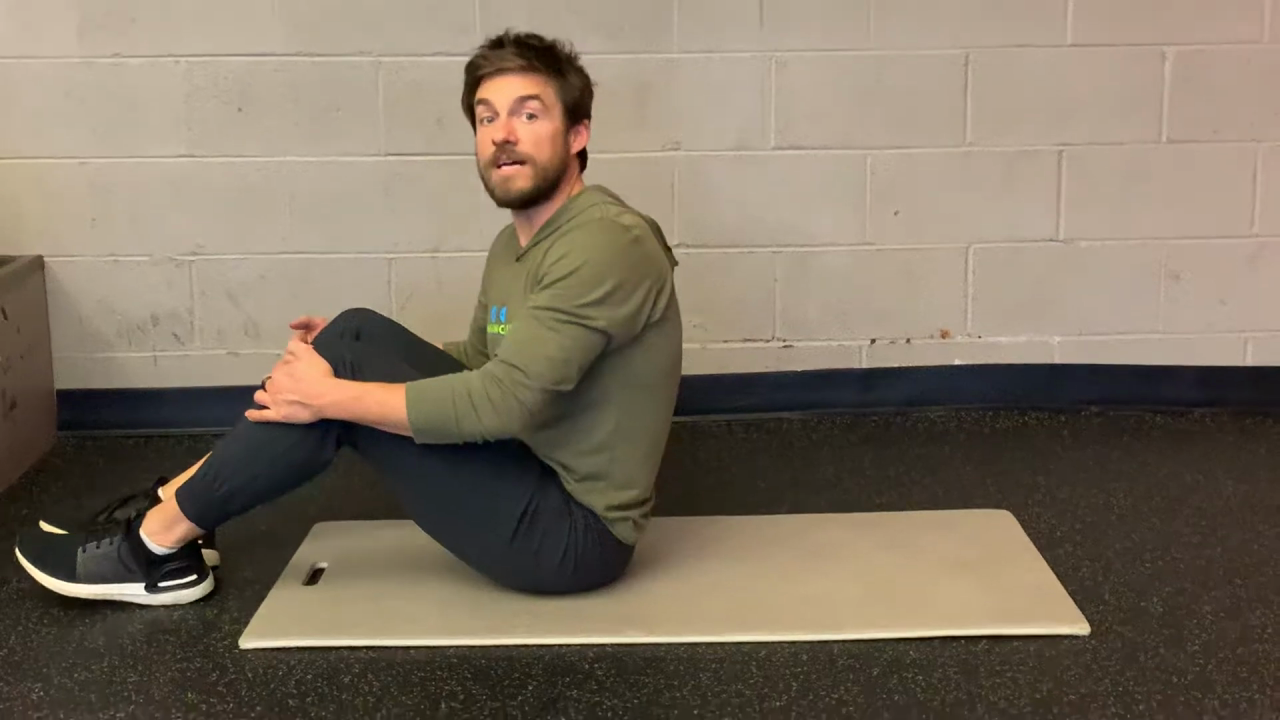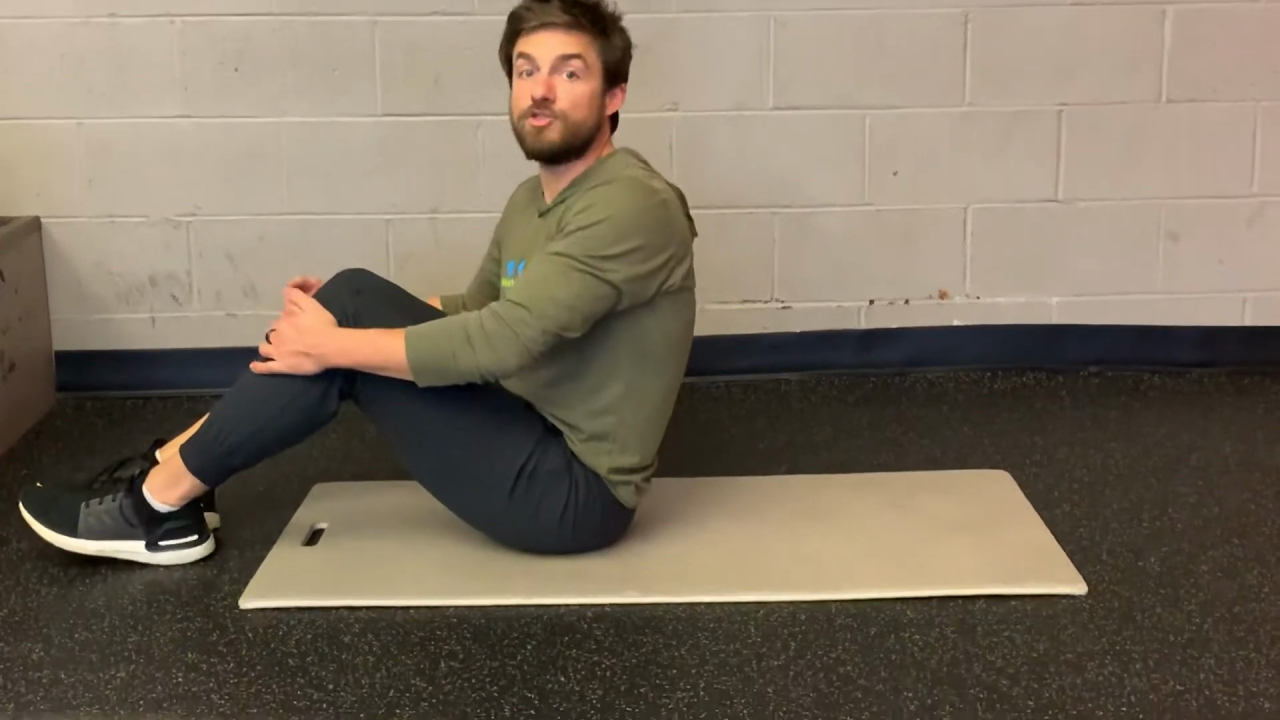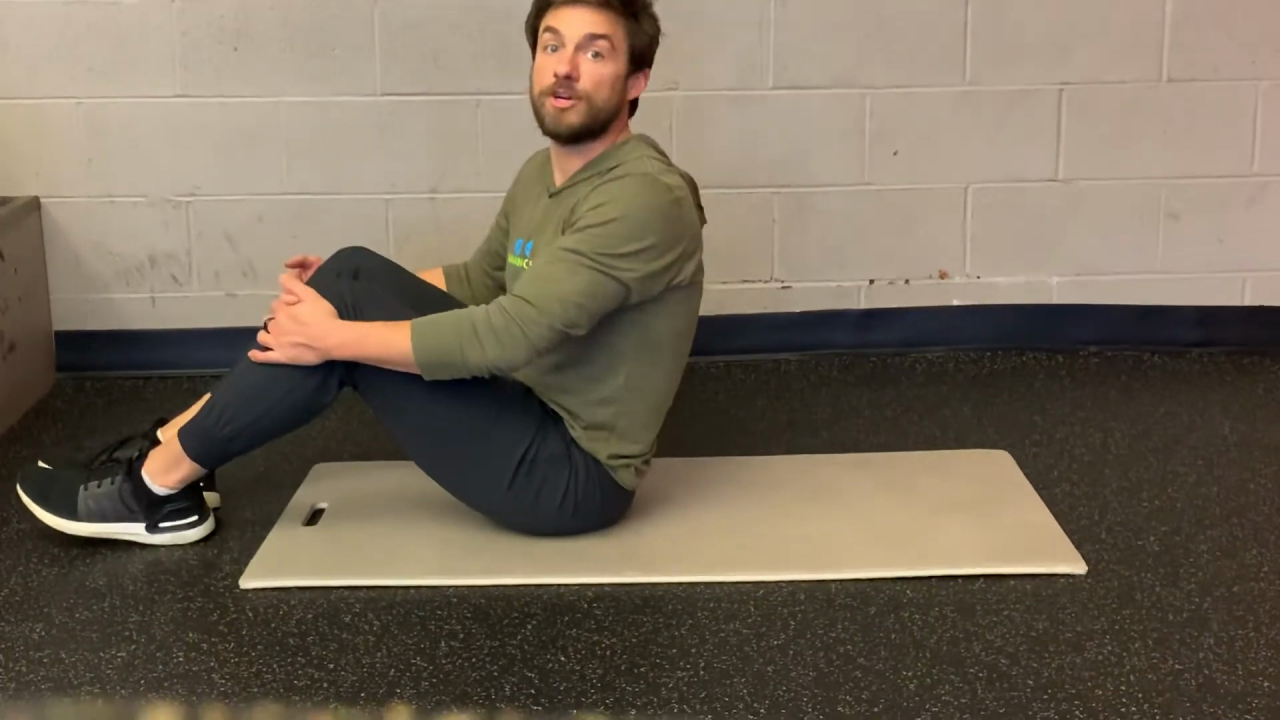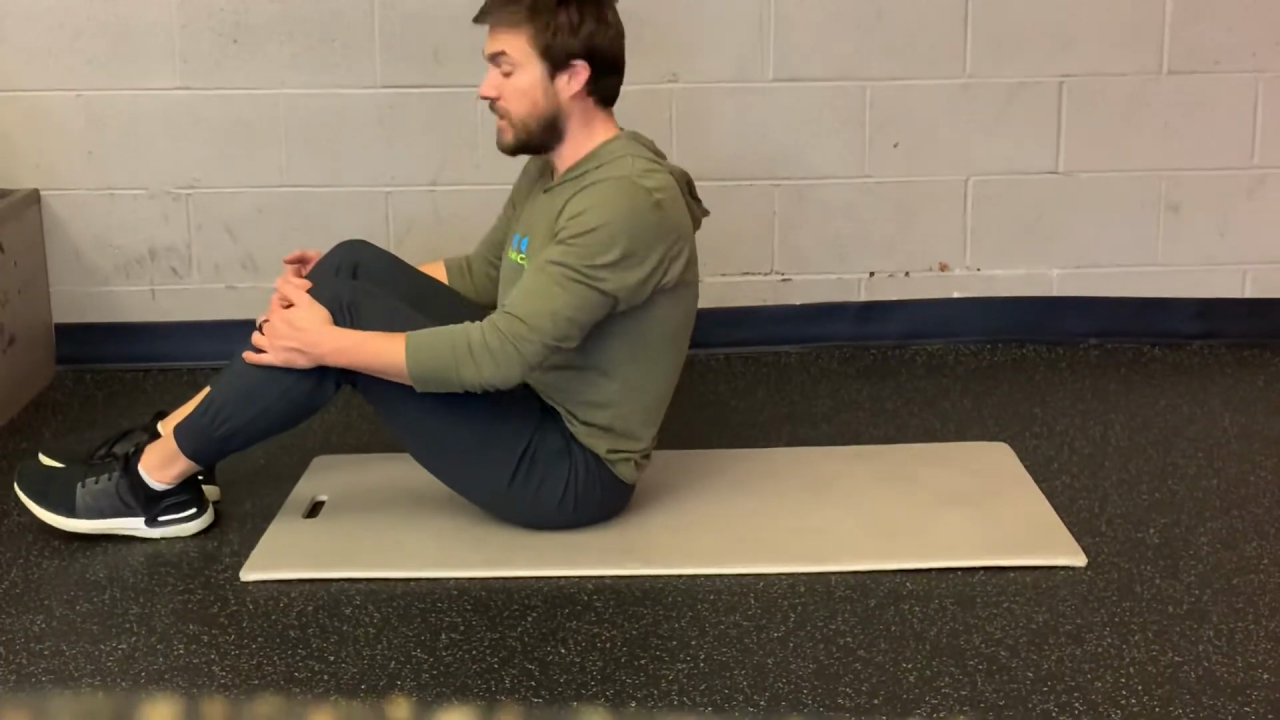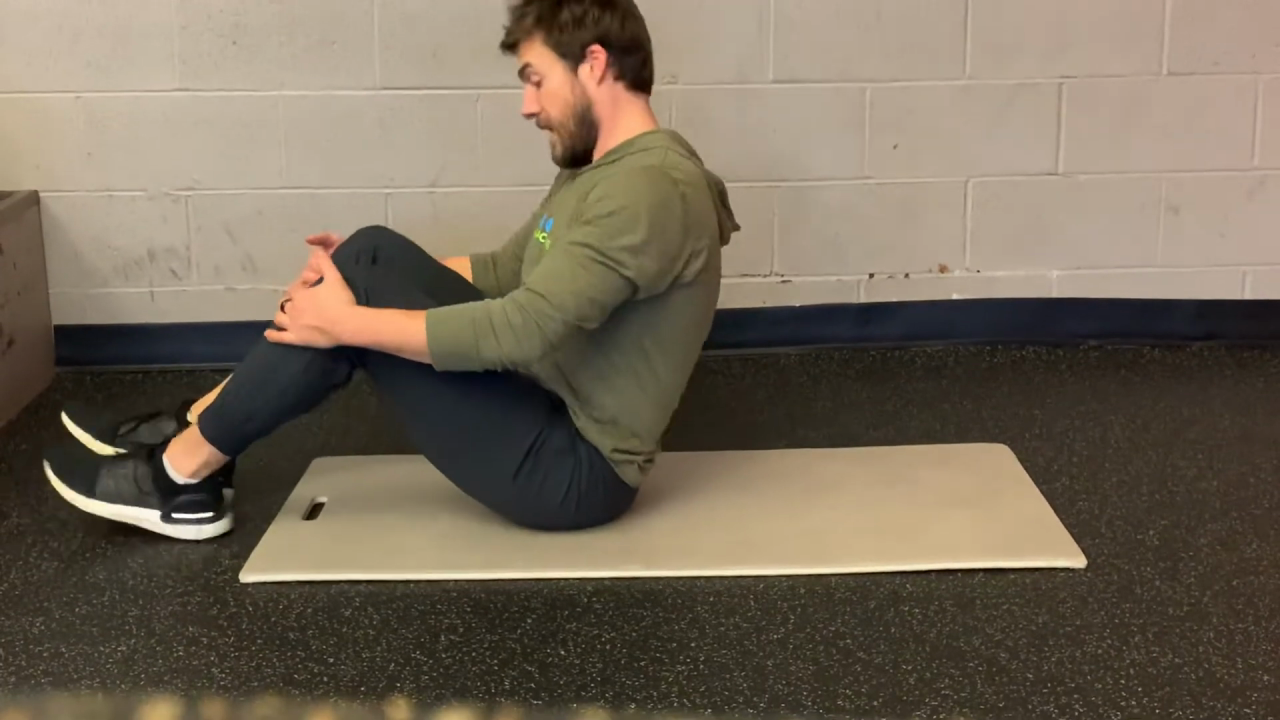
dt=0.5s
person 1, frame 1
left shoulder: (606, 244)
right shoulder: (514, 245)
left elbow: (500, 401)
right elbow: (480, 363)
left wrist: (331, 394)
right wrist: (343, 356)
left hip: (573, 533)
right hip: (539, 481)
left knee: (346, 376)
right knee: (359, 333)
left ankle: (155, 547)
right ankle: (174, 507)
person 1, frame 2
left shoulder: (632, 207)
right shoulder: (533, 200)
left elbow: (500, 340)
right elbow: (479, 309)
left wrist: (332, 345)
right wrist: (345, 315)
left hip: (574, 492)
right hip: (542, 439)
left knee: (344, 351)
right knee: (354, 295)
left ankle: (158, 502)
right ankle: (172, 466)
person 1, frame 3
left shoulder: (644, 199)
right shoulder: (542, 173)
left elbow: (509, 333)
right elbow: (481, 283)
left wrist: (335, 336)
right wrist: (345, 291)
left hip: (573, 476)
right hip: (538, 416)
left knee: (348, 310)
right knee: (353, 271)
left ankle: (157, 486)
right ankle: (173, 448)
person 1, frame 4
left shoulder: (626, 202)
right shoulder: (553, 168)
left elbow: (502, 353)
right elbow: (484, 275)
left wrist: (328, 342)
right wrist: (343, 281)
left hip: (572, 470)
right hip: (542, 407)
left knee: (341, 309)
right knee: (353, 265)
left ankle: (156, 480)
right ankle: (173, 438)
person 1, frame 5
left shoulder: (647, 189)
right shoulder: (605, 169)
left elbow: (517, 330)
right elbow: (507, 269)
left wrist: (350, 320)
right wrist: (355, 275)
left hip: (572, 473)
right hip: (554, 414)
left knee: (357, 305)
right knee: (376, 251)
left ankle: (180, 478)
right ankle: (195, 429)
